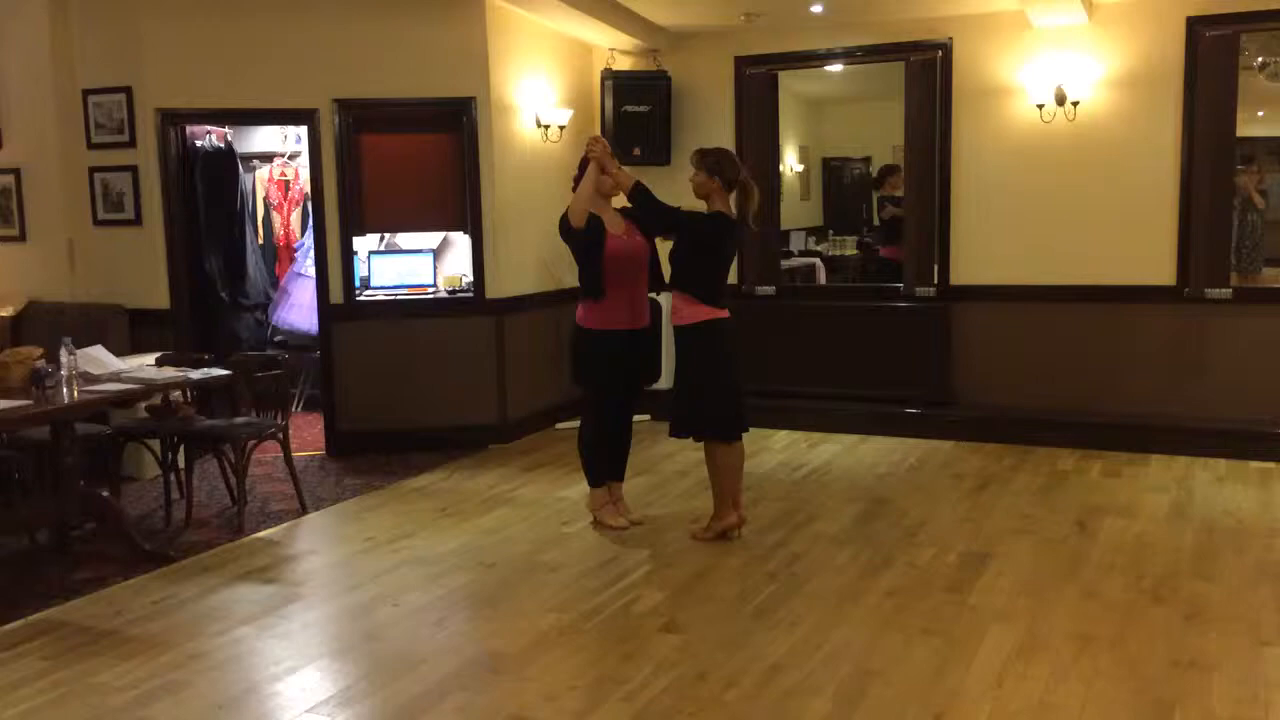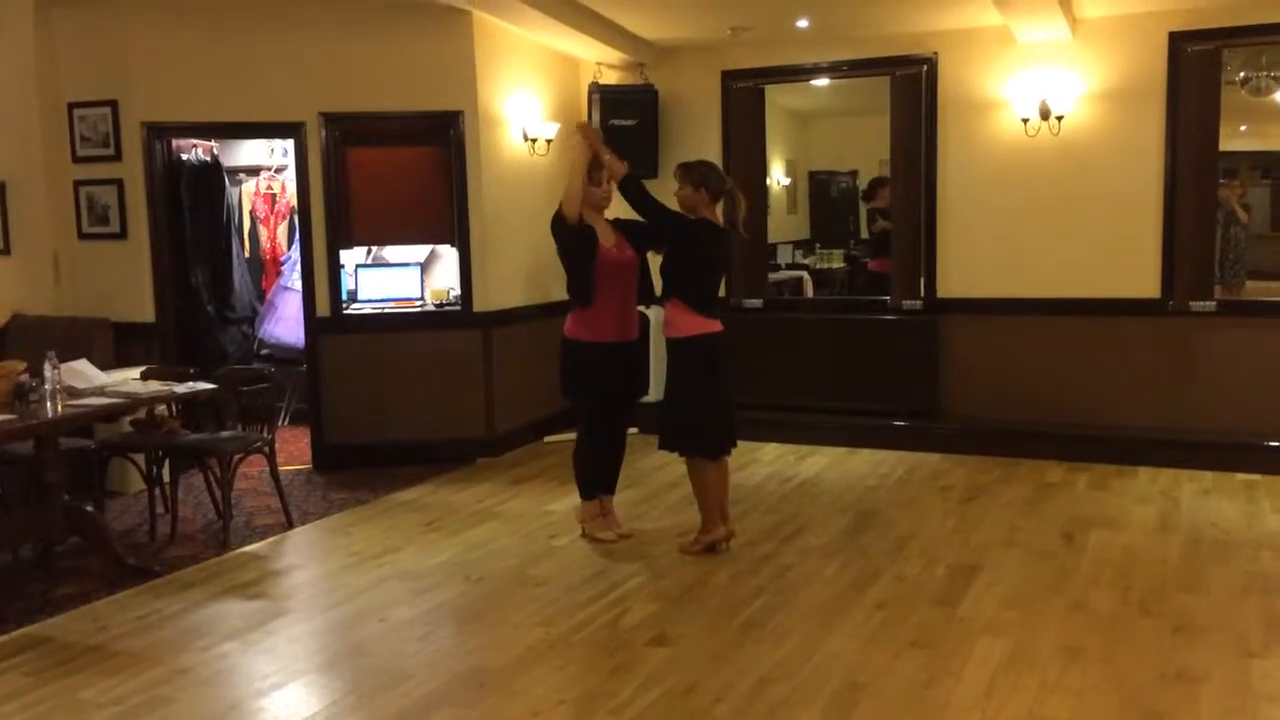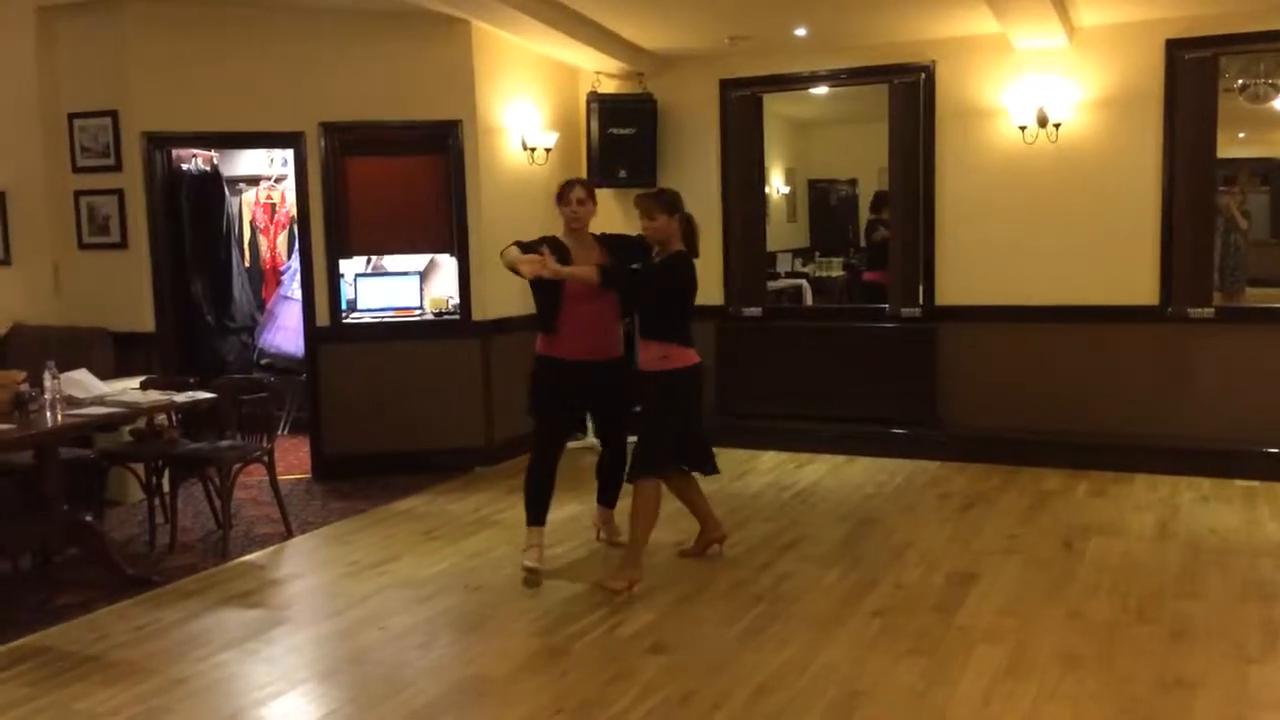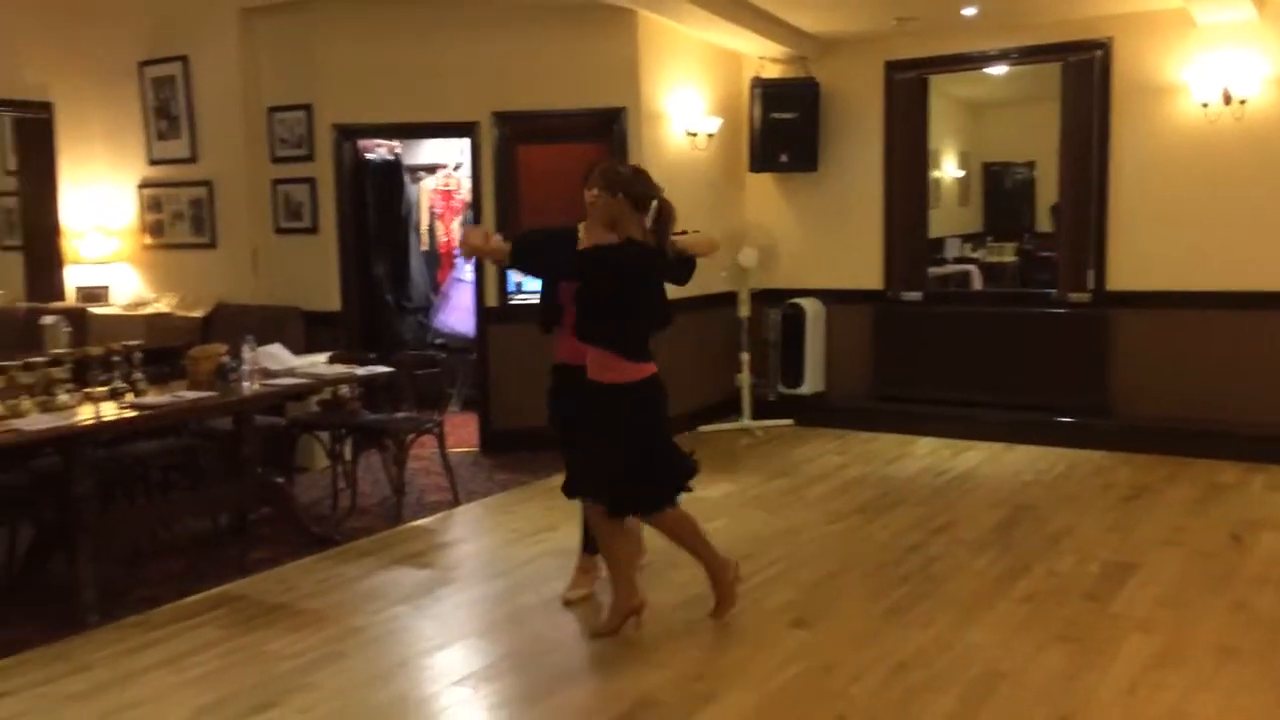
dt=1s
person 1, frame 1
left shoulder: (710, 226)
right shoulder: (722, 224)
left elbow: (654, 209)
right elbow: (663, 219)
left wrist: (610, 165)
right wrist: (615, 167)
left hip: (700, 332)
right hip: (712, 329)
left knee: (714, 427)
right knee: (724, 425)
left ankle: (723, 514)
right ankle: (734, 508)
person 1, frame 2
left shoulder: (695, 234)
right shoulder: (713, 235)
left elbow: (640, 198)
right elbow: (655, 229)
left wrist: (600, 150)
left hip: (692, 345)
right hip: (704, 341)
left knee: (694, 439)
right knee: (706, 439)
left ankle: (711, 527)
right ankle: (721, 521)
person 1, frame 3
left shoulder: (678, 268)
right shoulder: (656, 261)
left elbow: (624, 280)
left wrist: (561, 271)
left hip: (675, 375)
right hip: (658, 373)
left knee: (648, 466)
right knee: (673, 460)
left ankle: (631, 565)
right ankle: (710, 526)
person 1, frame 4
left shoulder: (619, 258)
right shoulder: (644, 254)
right elbow: (657, 314)
left hip: (624, 394)
right hip: (618, 389)
left knee: (649, 499)
right knee: (597, 501)
left ankle: (719, 567)
right ankle: (625, 596)
person 2, frame 1
left shoulder: (634, 218)
right shoulder: (583, 222)
right elbow: (573, 222)
right wrist: (594, 165)
left hip: (637, 332)
right hip: (598, 334)
left knee: (624, 414)
right knee: (598, 414)
left ankle: (617, 494)
right ankle: (598, 499)
person 2, frame 2
left shoulder: (627, 231)
right shoulder: (574, 234)
right elbow: (566, 212)
right wrist: (581, 156)
left hip: (626, 345)
right hip: (586, 347)
left knee: (617, 427)
right knee: (593, 427)
left ankle: (607, 506)
right ankle: (589, 512)
person 2, frame 3
left shoulder: (614, 247)
right shoulder: (548, 249)
right elbow: (512, 253)
right wrist: (519, 261)
left hip: (608, 364)
right hip: (558, 365)
left knee: (614, 443)
right knee: (547, 447)
left ankle: (605, 518)
right ankle: (533, 540)
person 2, frame 4
right shoulder: (560, 241)
left elbow: (708, 244)
right elbow: (501, 249)
left wrist: (680, 245)
right wrist: (475, 242)
right hip: (571, 370)
right knee: (578, 460)
left ankle: (588, 563)
